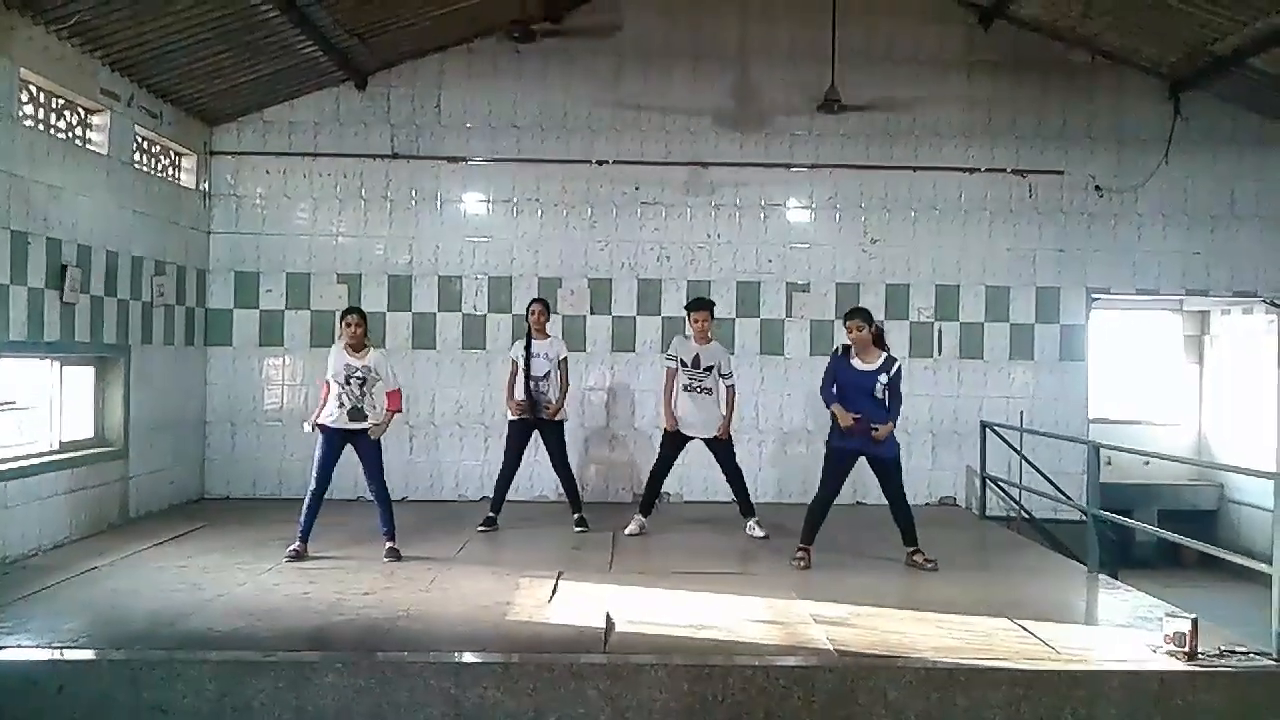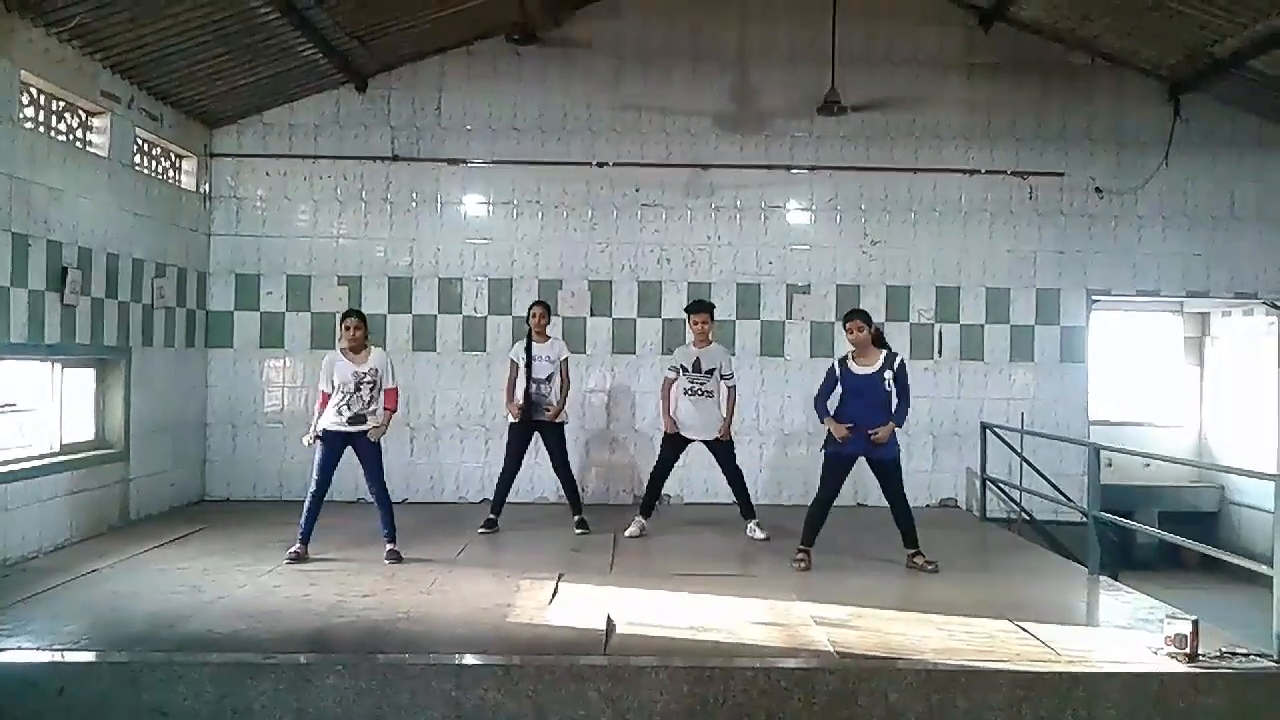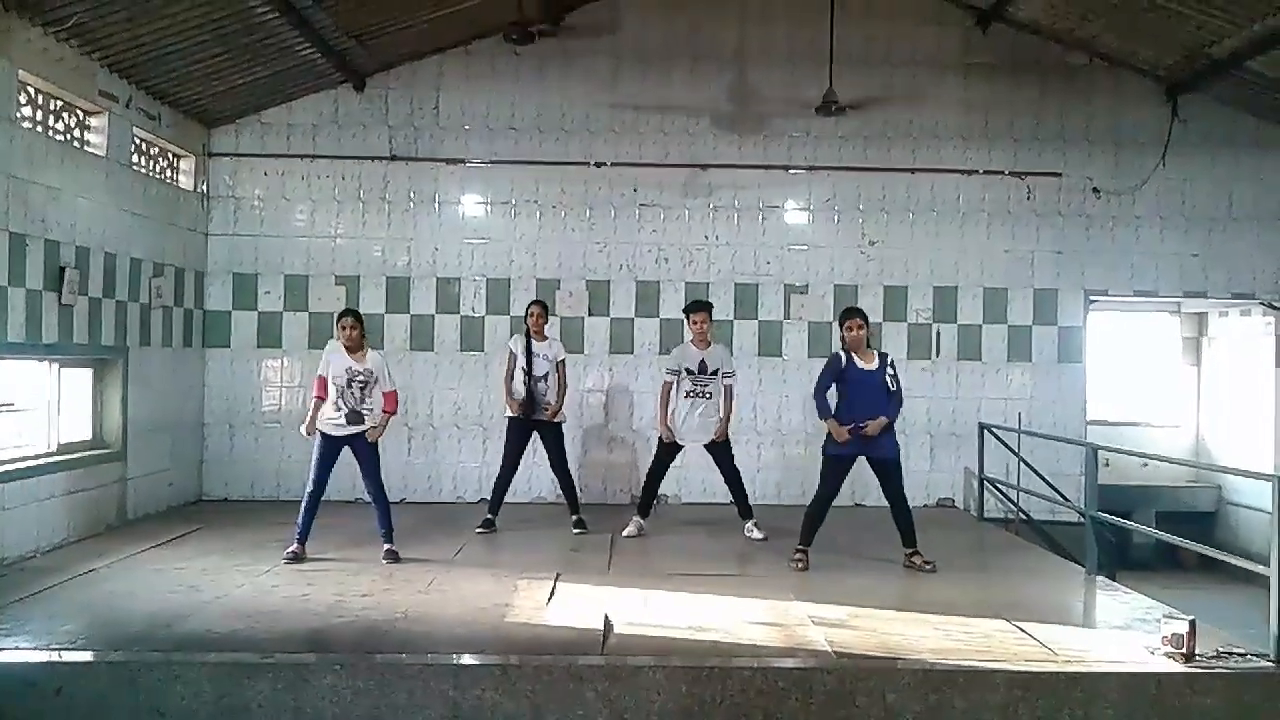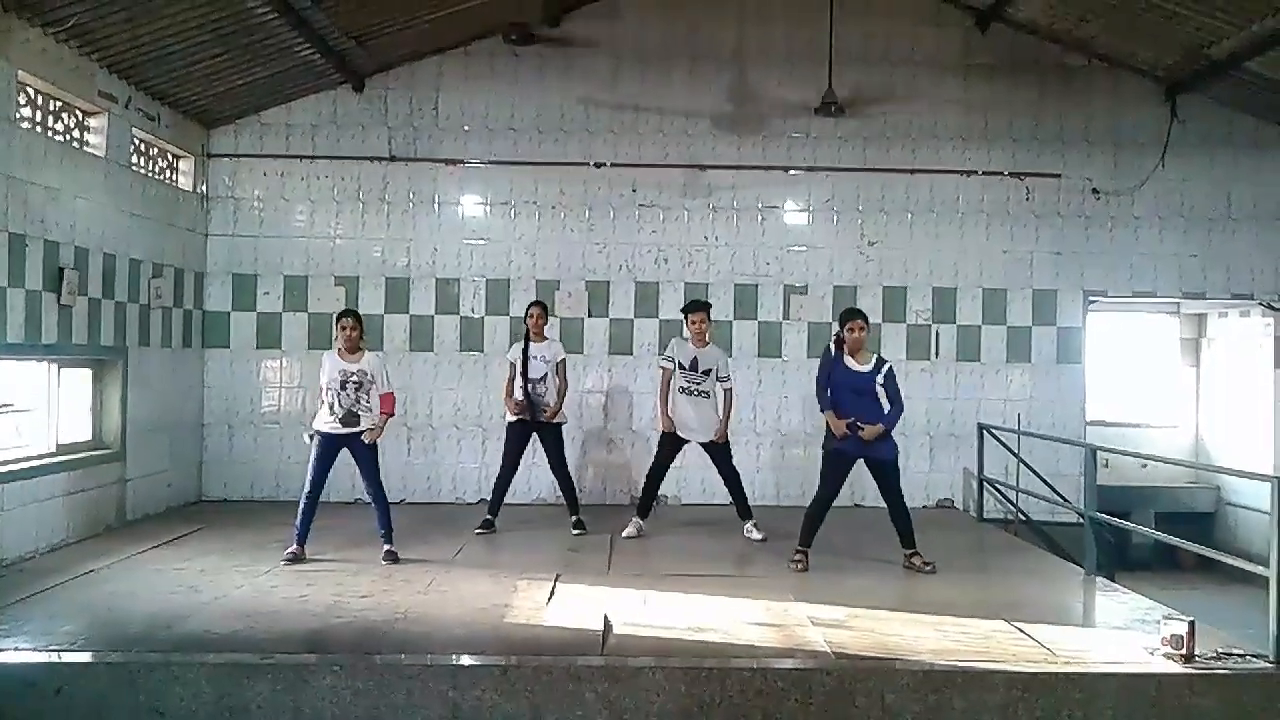
dt=0.2s
person 1, frame 1
left shoulder: (891, 364)
right shoulder: (841, 354)
left elbow: (895, 400)
right elbow: (826, 387)
left wrist: (889, 425)
right wrist: (839, 412)
left hip: (880, 438)
right hip: (844, 437)
left knee: (897, 495)
right knee: (826, 493)
left ankle: (913, 551)
right ankle: (804, 548)
person 1, frame 2
left shoulder: (893, 361)
right shoulder: (841, 365)
left elbow: (903, 399)
right elbow: (820, 398)
left wrist: (891, 426)
right wrist: (831, 424)
left hip: (881, 439)
right hip: (844, 439)
left knee: (897, 497)
right knee: (825, 495)
left ankle: (914, 553)
right ankle: (804, 549)
person 1, frame 3
left shoulder: (885, 361)
right shoulder: (840, 359)
left elbow: (897, 399)
right elbow: (819, 392)
left wrist: (883, 421)
right wrist: (832, 426)
left hip: (881, 438)
right hip: (844, 438)
left knee: (897, 496)
right knee: (825, 495)
left ankle: (911, 553)
right ankle: (802, 549)
person 1, frame 4
left shoulder: (882, 365)
right shoulder: (833, 354)
left elbow: (897, 404)
right elbow: (821, 388)
left wrist: (880, 428)
right wrist: (831, 419)
left hip: (879, 440)
right hip: (841, 438)
left knee: (895, 497)
right knee: (825, 495)
left ankle: (911, 553)
right ankle: (801, 550)
person 2, frame 1
left shoulder: (378, 357)
right shoulder: (336, 351)
left elbow: (394, 395)
left wrist: (384, 424)
right wrist: (316, 416)
left hip: (365, 430)
right hip: (332, 427)
left knee: (377, 486)
right knee: (317, 485)
left ankle: (390, 542)
right ankle: (301, 542)
person 2, frame 2
left shoulder: (379, 357)
right shoulder: (332, 359)
left elbow: (390, 395)
right elbow: (324, 398)
left wrist: (383, 426)
right wrist: (313, 428)
left hip: (366, 432)
right hip: (332, 430)
left knee: (378, 488)
right knee: (317, 488)
left ankle: (391, 544)
right ankle: (301, 544)
person 2, frame 3
left shoulder: (376, 359)
right shoulder: (332, 349)
left elbow: (390, 397)
right elbow: (320, 386)
left wrist: (380, 427)
right wrist: (311, 418)
left hip: (363, 432)
right hip: (330, 430)
left knee: (375, 488)
right knee: (314, 487)
left ankle: (388, 543)
right ankle: (299, 544)
person 2, frame 4
left shoulder: (373, 360)
right shoulder: (328, 357)
left elbow: (387, 398)
right elbow: (324, 394)
left wrist: (379, 428)
right wrist: (313, 424)
left hip: (361, 433)
right hip: (327, 431)
left knee: (374, 488)
right knee: (312, 488)
left ankle: (388, 544)
right ankle: (298, 545)
person 3, frame 1
left shoulder: (720, 352)
right shoulder: (678, 343)
left elbow: (730, 388)
right elbow: (669, 380)
left wrist: (727, 421)
right wrist: (668, 414)
left hip: (713, 424)
right hip: (680, 422)
left knee: (732, 470)
right knee: (660, 468)
left ankle: (750, 519)
right ankle: (641, 516)
person 3, frame 2
left shoulder: (721, 353)
right shoulder: (680, 352)
left elbow: (731, 389)
right elbow: (667, 386)
left wrist: (727, 423)
right wrist: (666, 417)
left hip: (714, 426)
right hip: (680, 425)
left knee: (732, 472)
right knee: (660, 470)
left ankle: (751, 521)
right ankle: (642, 518)
person 3, frame 3
left shoulder: (722, 353)
right shoulder: (679, 353)
left elbow: (728, 389)
right elbow: (666, 388)
left wrist: (725, 423)
right wrist: (662, 423)
left hip: (712, 427)
right hip: (678, 426)
left knee: (731, 473)
right knee: (656, 471)
left ankle: (749, 521)
right ankle: (639, 518)
person 3, frame 4
left shoulder: (718, 355)
right shoulder: (675, 345)
left elbow: (727, 391)
right elbow: (666, 380)
left wrist: (724, 425)
right wrist: (664, 414)
left hip: (711, 427)
right hip: (677, 424)
left knee: (729, 473)
right knee: (656, 471)
left ankle: (748, 522)
right ankle: (639, 519)
person 4, frame 1
left shoulder: (557, 345)
right shoulder: (519, 345)
left elbow: (564, 379)
right elbow: (512, 377)
left wrist: (559, 404)
right wrist: (509, 400)
left hip: (550, 414)
right hip: (521, 414)
left knee: (561, 465)
right knee: (509, 464)
left ankle: (577, 513)
right ankle: (492, 514)
person 4, frame 2
left shoulder: (558, 346)
right shoulder: (520, 347)
left elbow: (565, 380)
right elbow: (512, 379)
left wrist: (560, 406)
right wrist: (509, 403)
left hip: (550, 416)
right hip: (522, 415)
left knee: (562, 466)
right knee: (510, 467)
left ankle: (578, 515)
right ankle: (493, 517)
person 4, frame 3
left shoulder: (556, 347)
right shoulder: (517, 341)
left elbow: (562, 380)
right elbow: (508, 374)
left wrist: (558, 405)
right wrist: (509, 399)
left hip: (549, 415)
right hip: (520, 413)
left knee: (560, 466)
right knee: (508, 465)
left ankle: (576, 515)
right ankle: (490, 516)
person 4, frame 4
left shoulder: (555, 347)
right shoulder: (517, 348)
left elbow: (563, 381)
right elbow: (511, 379)
left wrist: (558, 406)
right wrist: (507, 399)
left hip: (548, 416)
right hip: (520, 416)
left knee: (559, 467)
right knee: (507, 467)
left ankle: (575, 516)
right ankle: (490, 517)
